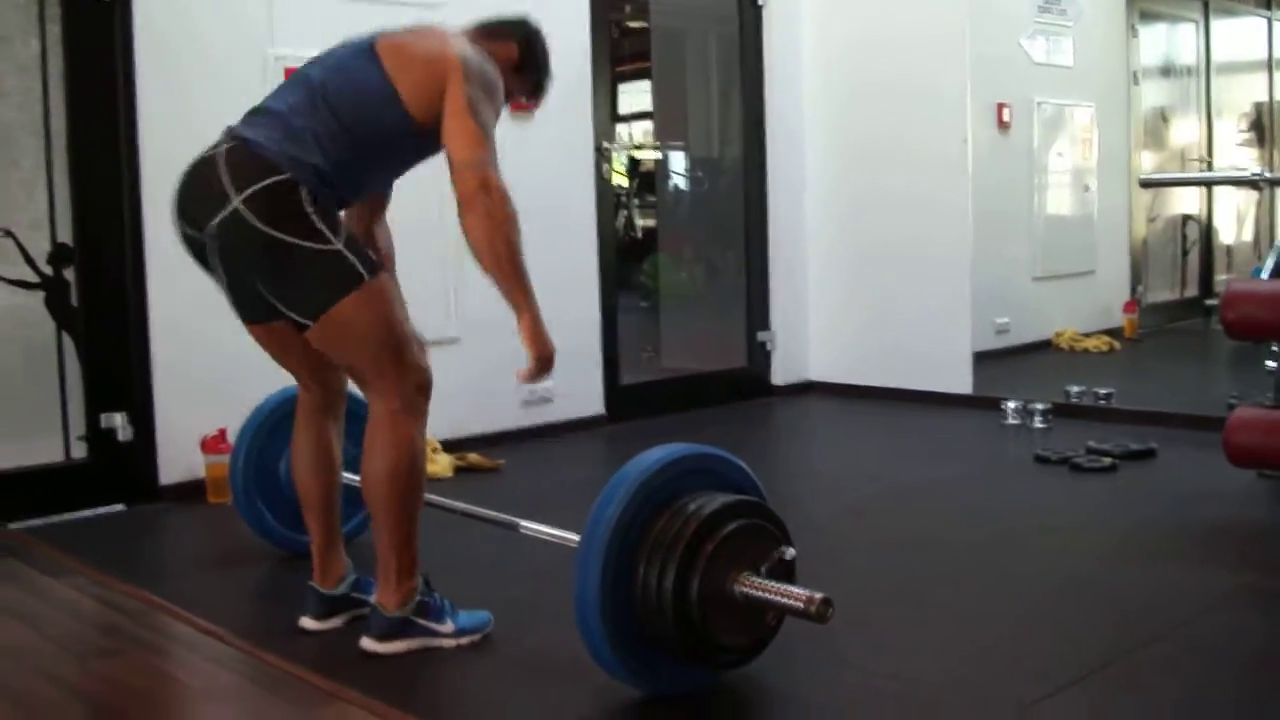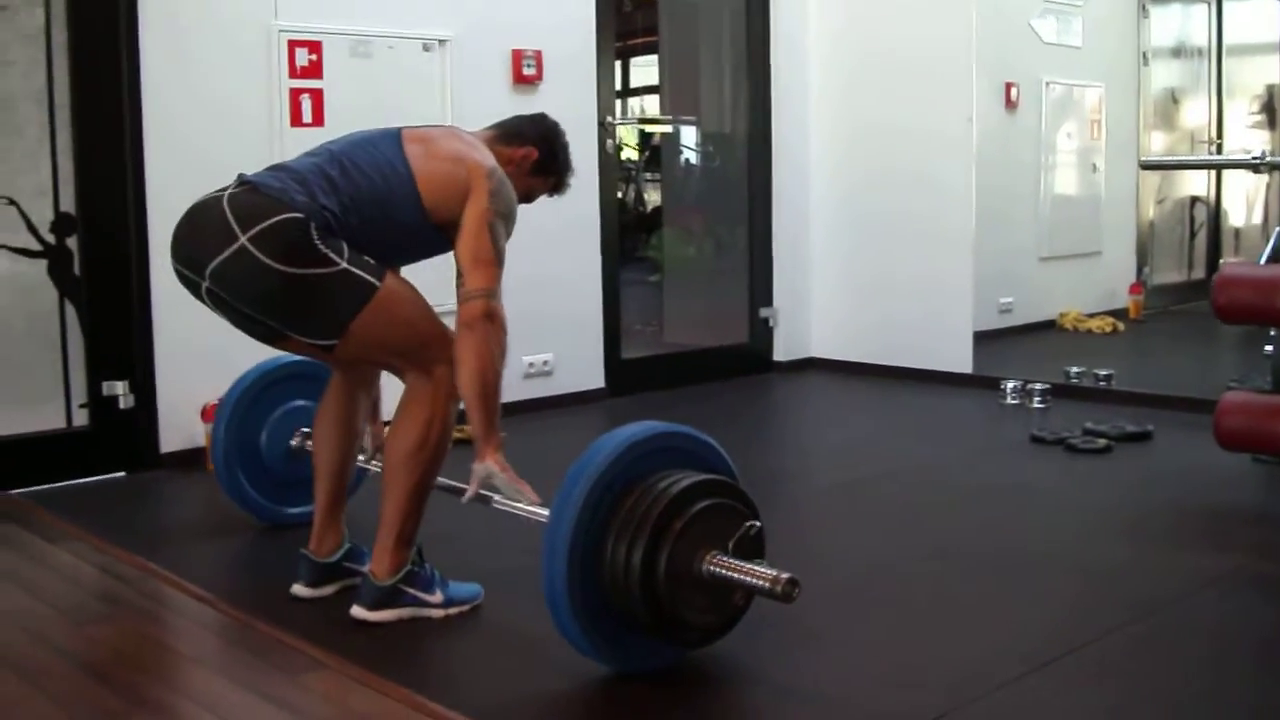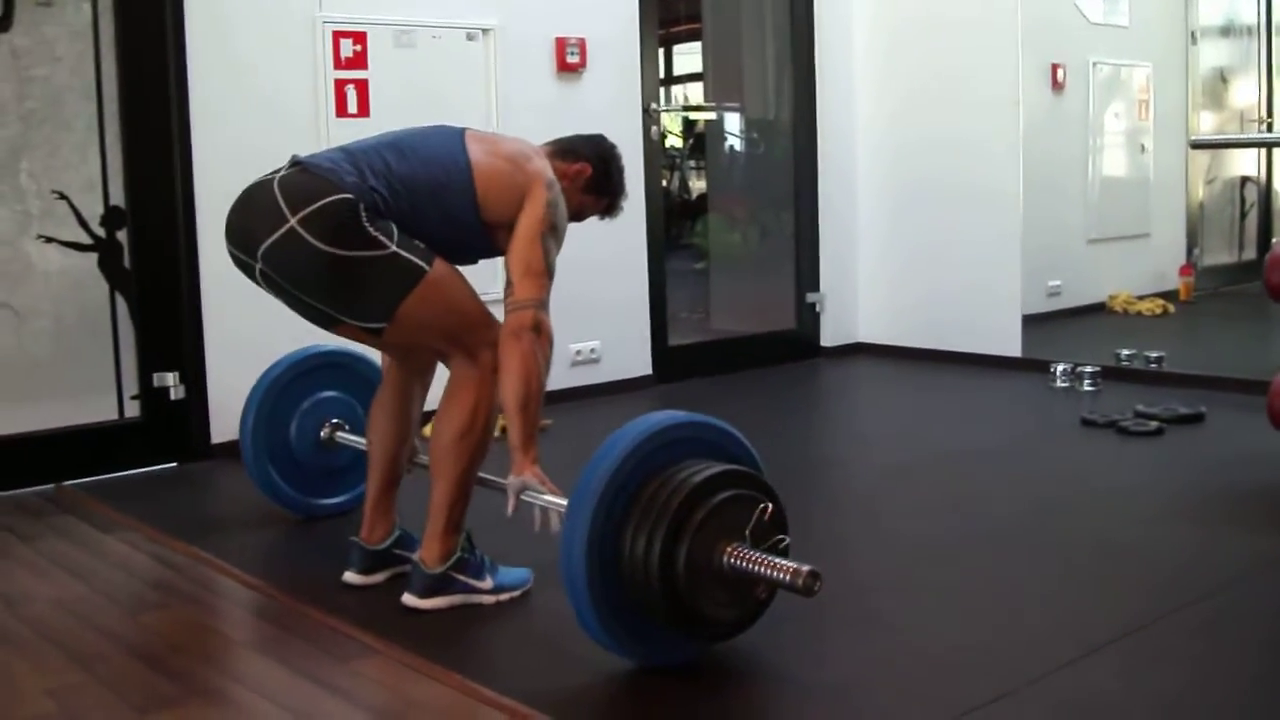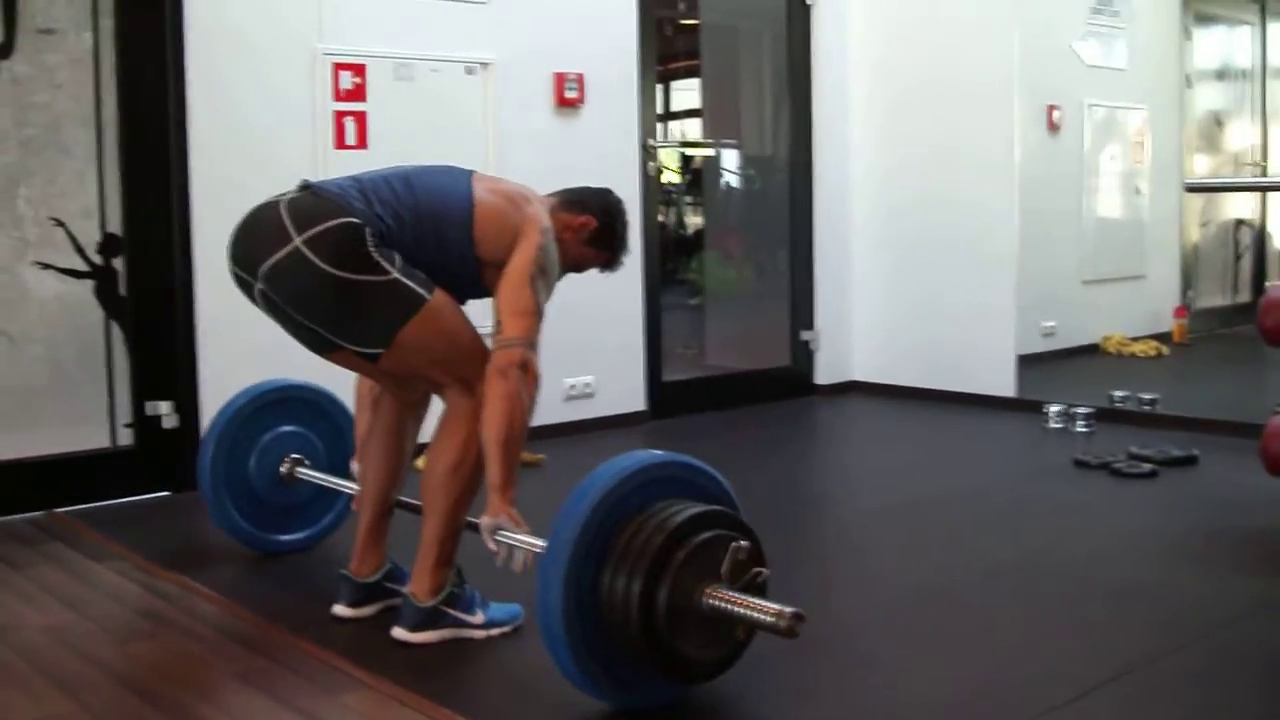
dt=0.7s
person 1, frame 1
left shoulder: (405, 55)
right shoulder: (467, 65)
left elbow: (366, 215)
right elbow: (478, 191)
left wrist: (393, 318)
right wrist: (528, 317)
left hip: (209, 189)
right hip: (271, 198)
left knee: (322, 391)
right knee: (402, 391)
left ankle: (329, 585)
right ankle: (399, 607)
person 1, frame 2
left shoulder: (421, 154)
right shoulder: (487, 179)
left elbow: (369, 290)
right elbow: (478, 314)
left wrist: (371, 422)
right wrist: (488, 449)
left hip: (205, 230)
right hip: (268, 242)
left knee: (358, 360)
right knee: (436, 366)
left ankle: (325, 554)
right ankle: (389, 577)
person 1, frame 3
right shoulder: (540, 188)
left elbow: (407, 307)
right elbow: (527, 325)
left wrist: (400, 436)
right wrist: (525, 457)
left hip: (258, 211)
right hip: (320, 223)
left knee: (416, 349)
right knee: (479, 354)
left ankle: (376, 542)
right ankle: (440, 565)
person 1, frame 4
left shoulder: (481, 211)
right shoulder: (536, 232)
left elbow: (388, 343)
right elbow: (512, 364)
left wrist: (363, 459)
right wrist: (500, 498)
left hip: (262, 235)
right hip: (322, 246)
left knee: (411, 383)
right knee: (471, 388)
left ankle: (365, 575)
right ankle: (429, 599)
